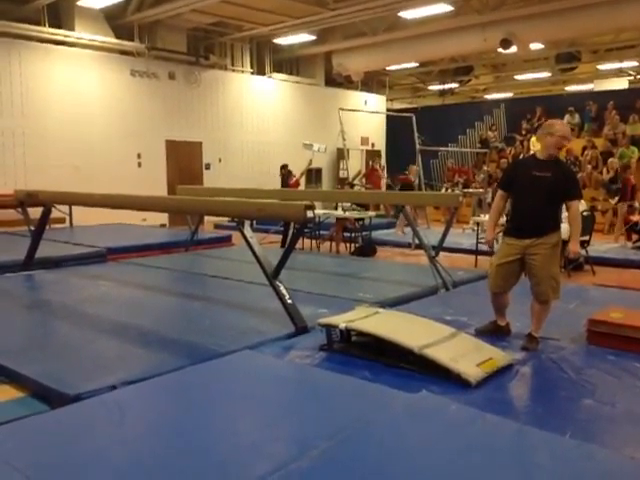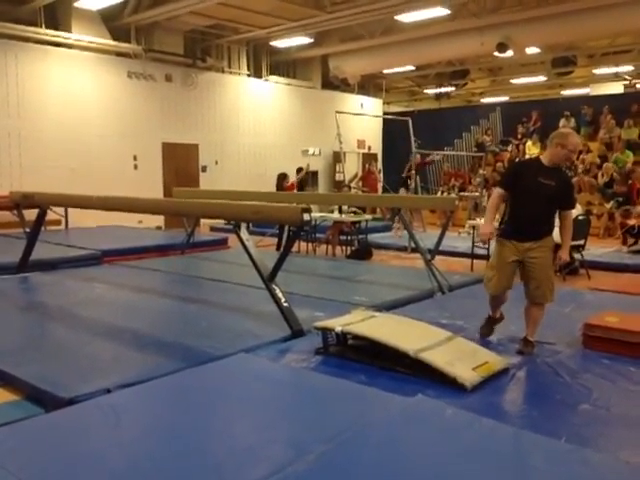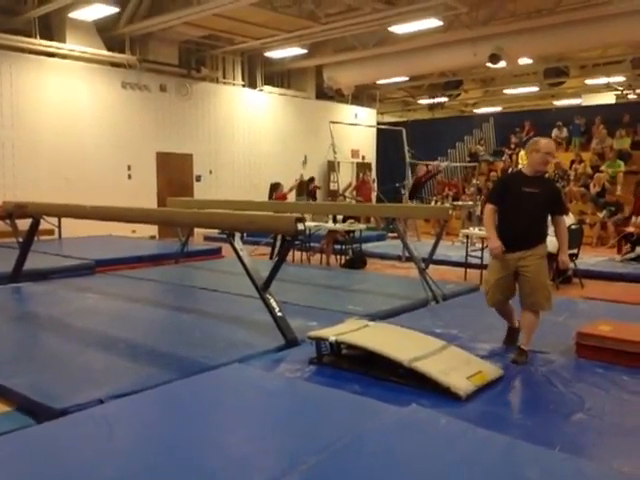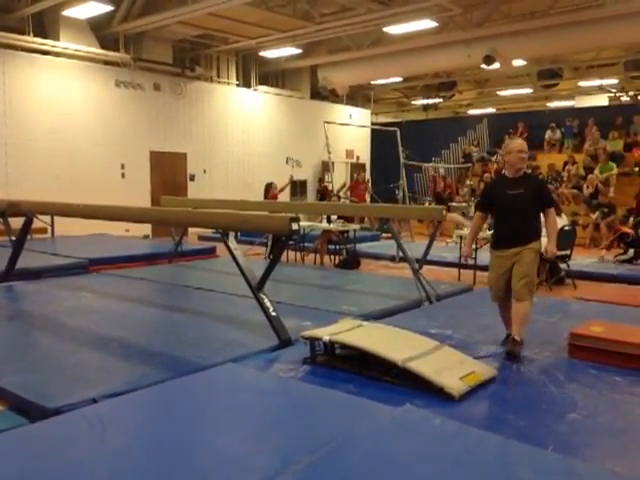
dt=0.4s
person 1, frame 1
left shoulder: (565, 172)
right shoulder: (518, 166)
left elbow: (573, 208)
right elbow: (501, 197)
left wrist: (574, 240)
right wrist: (491, 228)
left hip: (545, 240)
right hip: (513, 237)
left knee: (543, 291)
right knee: (497, 283)
left ankle: (534, 334)
right ankle: (501, 323)
person 1, frame 2
left shoulder: (563, 181)
right shoulder: (521, 168)
left elbow: (566, 216)
right elbow: (498, 195)
left wrist: (565, 248)
right wrist: (488, 222)
left hip: (540, 244)
right hip: (509, 239)
left knee: (538, 294)
right knee: (496, 286)
left ankle: (529, 338)
right ankle: (494, 314)
person 1, frame 3
left shoulder: (550, 188)
right shoulder: (507, 181)
left elbow: (559, 221)
right elbow: (489, 210)
left wrist: (563, 251)
right wrist: (492, 238)
left hip: (534, 252)
right hip: (504, 251)
left knee: (532, 302)
right knee: (495, 297)
left ankle: (523, 347)
right ankle: (514, 325)
person 1, frame 4
left shoulder: (537, 184)
right shoulder: (493, 186)
left elbow: (549, 213)
right elbow: (480, 216)
left wrist: (551, 242)
right wrist: (468, 244)
left hip: (528, 247)
right hip: (500, 249)
left knee: (521, 293)
right knee: (500, 295)
left ankle: (517, 340)
right ankle: (510, 332)
